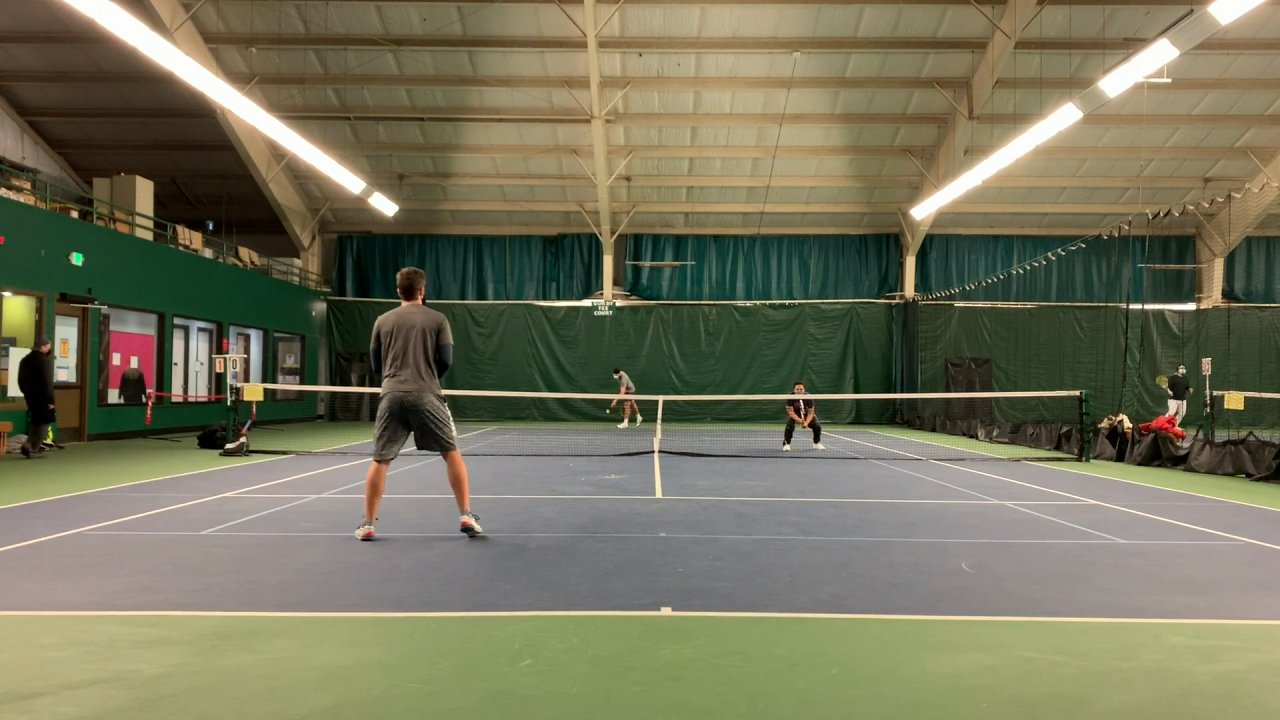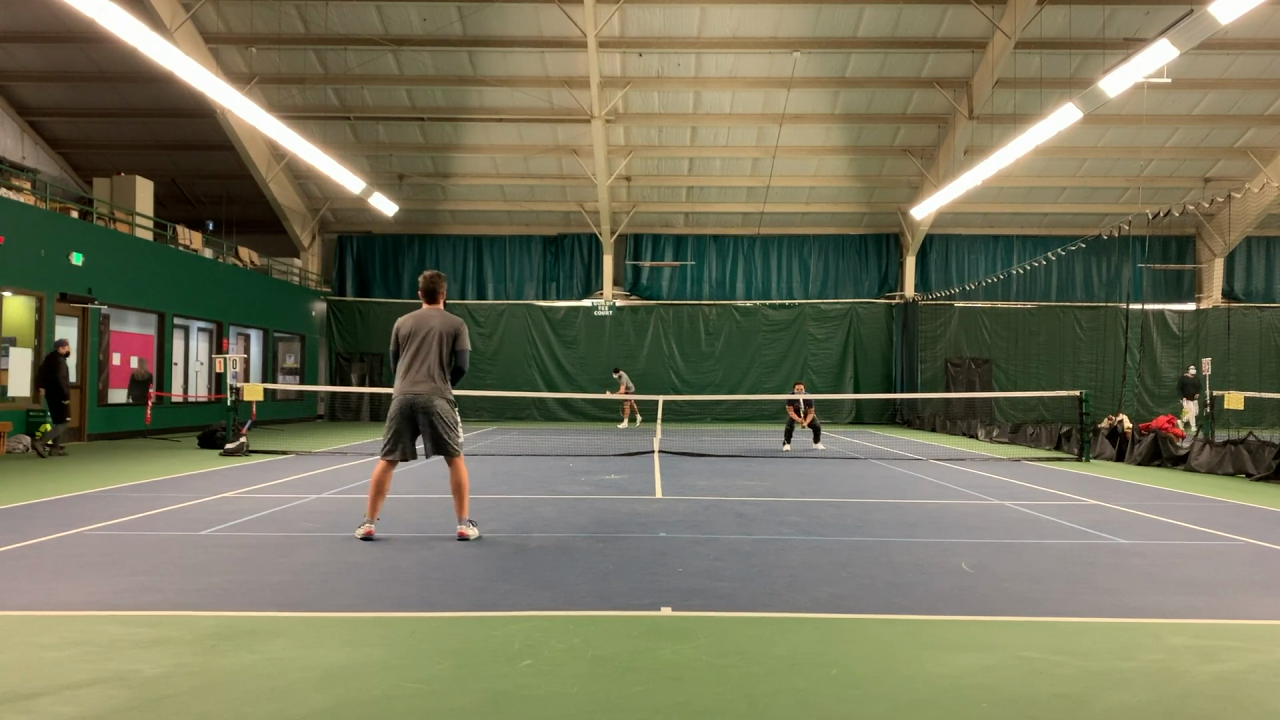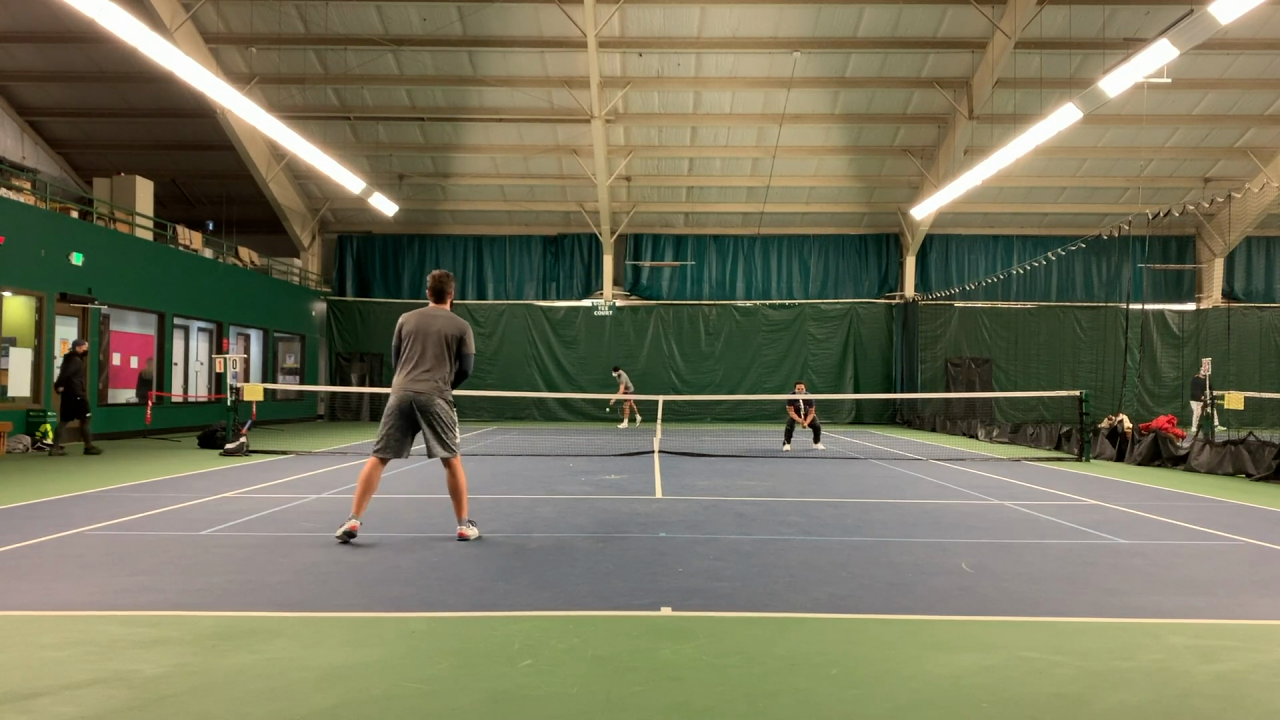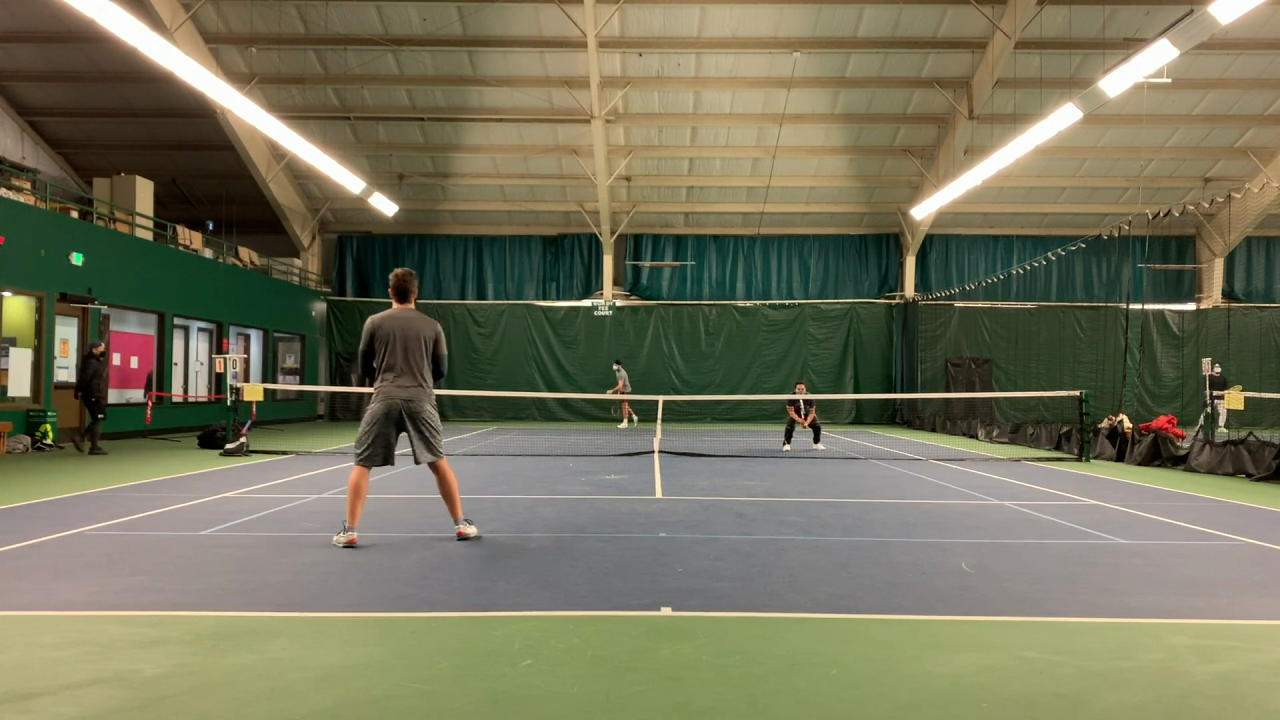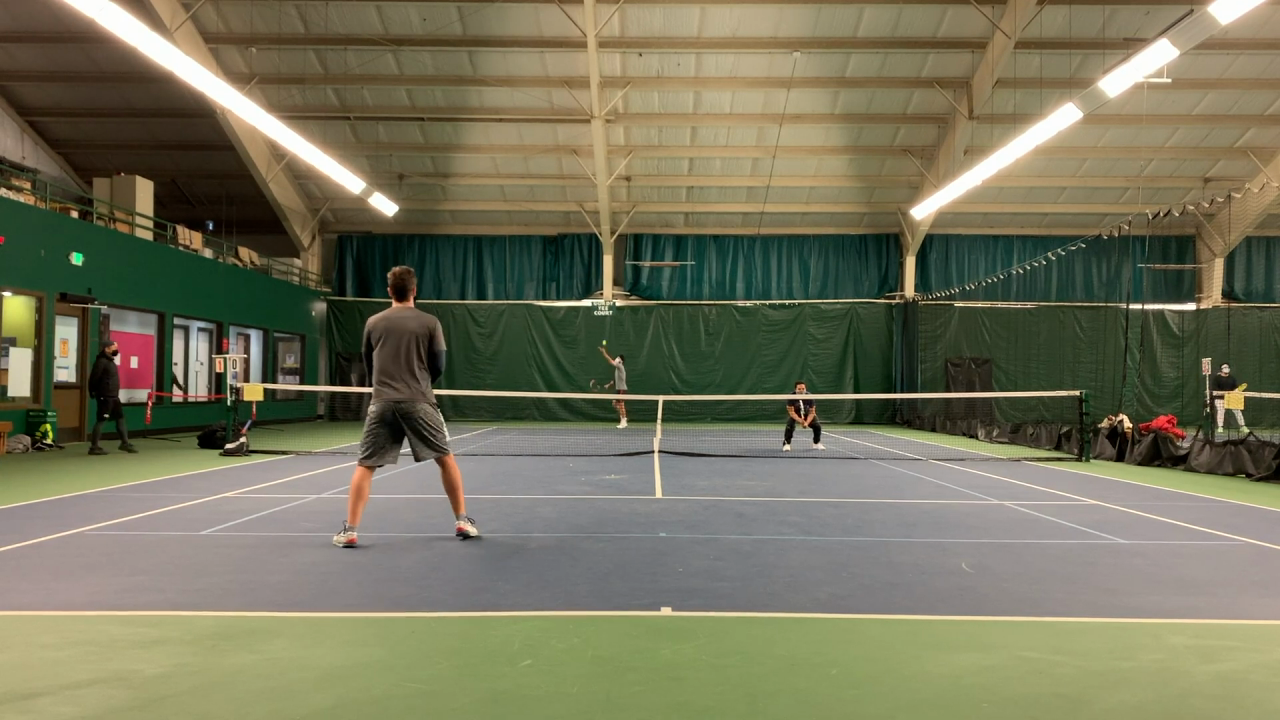
dt=0.3s
person 1, frame 1
left shoulder: (383, 321)
right shoulder: (438, 319)
left elbow: (375, 364)
right elbow: (445, 360)
left hip: (391, 396)
right hip: (425, 395)
left knee: (380, 460)
right knee: (452, 453)
left ankle: (368, 524)
right ankle: (466, 516)
person 1, frame 2
left shoulder: (402, 323)
right shoulder: (456, 324)
left elbow: (394, 362)
right elbow: (462, 366)
left hip: (402, 396)
right hip: (436, 398)
left knee: (387, 461)
right knee: (455, 460)
left ankle: (369, 523)
right ankle: (464, 524)
person 1, frame 3
left shoulder: (406, 320)
right shoulder: (461, 327)
left elbow: (397, 359)
right elbow: (465, 369)
left hip: (402, 394)
right hip: (436, 398)
left knee: (378, 458)
right knee: (452, 460)
left ankle: (354, 520)
right ankle: (464, 525)
person 1, frame 4
left shoulder: (375, 322)
right shoulder: (433, 326)
left elbow: (364, 367)
right elbow: (441, 370)
left hip: (384, 401)
right hip: (421, 402)
left knee: (362, 464)
right knee: (439, 464)
left ankle: (350, 531)
right ankle: (461, 524)
person 1, frame 5
left shoulder: (374, 323)
right shoulder: (430, 322)
left elbow: (368, 366)
right elbow: (438, 366)
left hip: (383, 403)
right hip: (419, 403)
left knee: (365, 466)
right knee: (446, 459)
left ankle: (350, 530)
right ankle: (462, 521)
